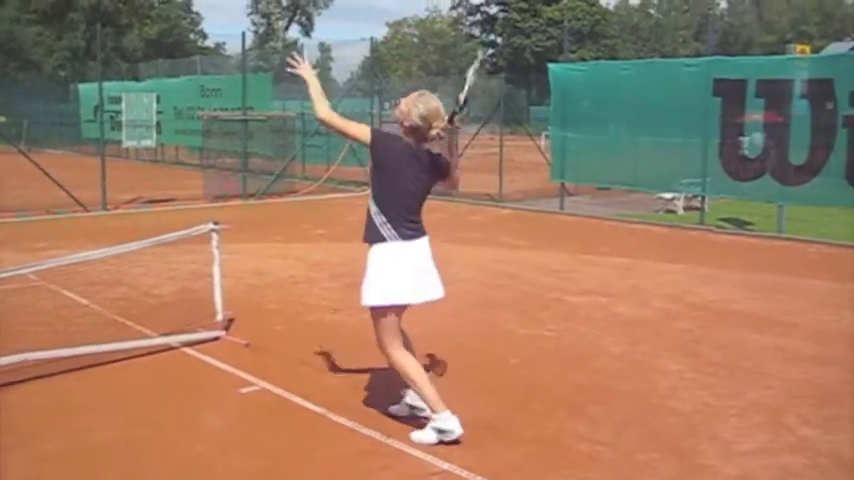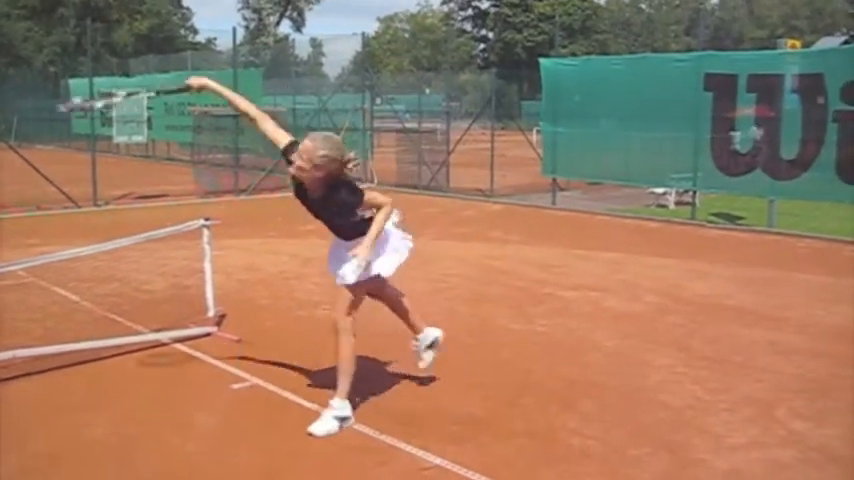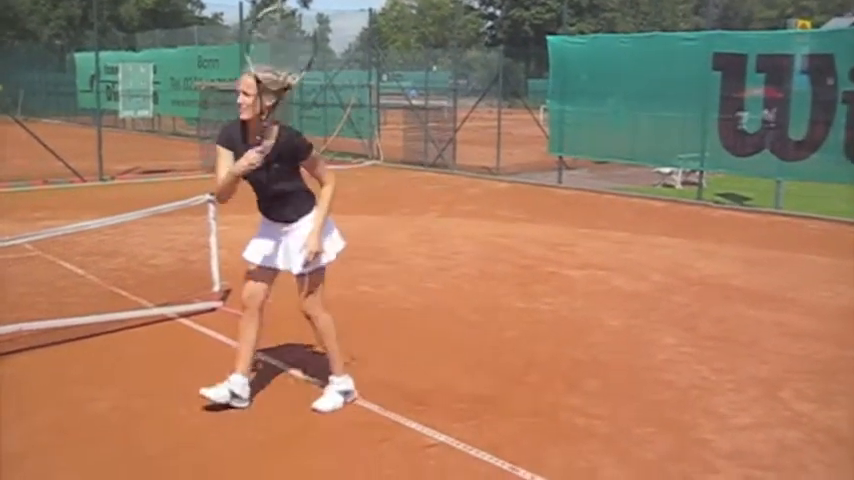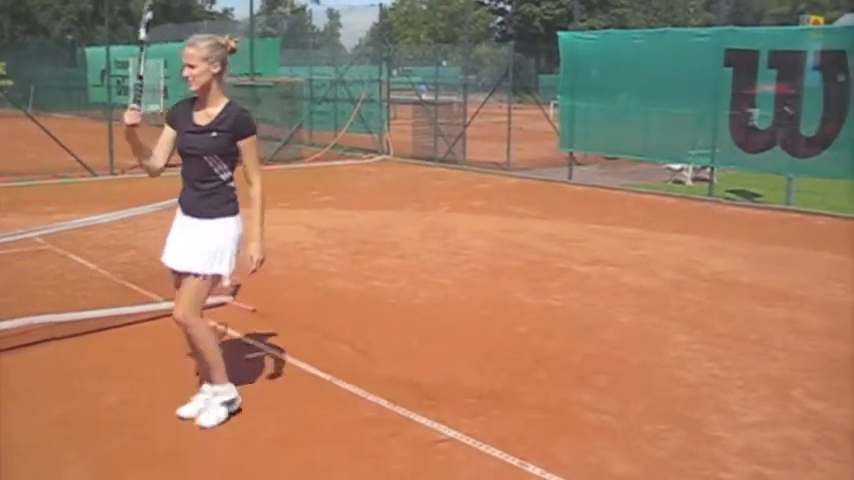
dt=0.5s
person 1, frame 1
left shoulder: (385, 144)
right shoulder: (435, 162)
left elbow: (325, 115)
right elbow: (454, 181)
left wrist: (310, 78)
right wrist: (448, 148)
left hip: (390, 256)
right hip: (416, 251)
left knee: (392, 347)
right knee: (391, 330)
left ankle: (444, 419)
right ankle: (417, 396)
person 1, frame 2
left shoulder: (345, 192)
right shoulder: (294, 160)
left elbow: (386, 206)
right elbow: (260, 117)
left wrist: (367, 247)
right wrist: (215, 86)
left hip: (366, 240)
right hip: (349, 240)
left knee: (342, 318)
right knee: (376, 289)
left ankle: (340, 406)
right ankle: (425, 335)
person 1, frame 3
left shoulder: (291, 141)
right shoulder: (231, 135)
left elbow: (327, 182)
right elbow: (221, 194)
left wrist: (317, 232)
right wrist: (238, 169)
left hip: (303, 225)
right hip: (271, 225)
left knee: (311, 306)
right knee: (250, 299)
left ankle: (341, 382)
right ankle: (237, 385)
person 1, frame 4
left shoulder: (237, 119)
right shoulder: (180, 112)
left elbow: (255, 182)
right elbow: (155, 165)
left wrist: (257, 237)
right wrist: (132, 134)
left hip: (217, 226)
right hip: (185, 221)
left knee: (185, 314)
right knee: (192, 312)
left ankle: (218, 391)
right ankle: (218, 388)
